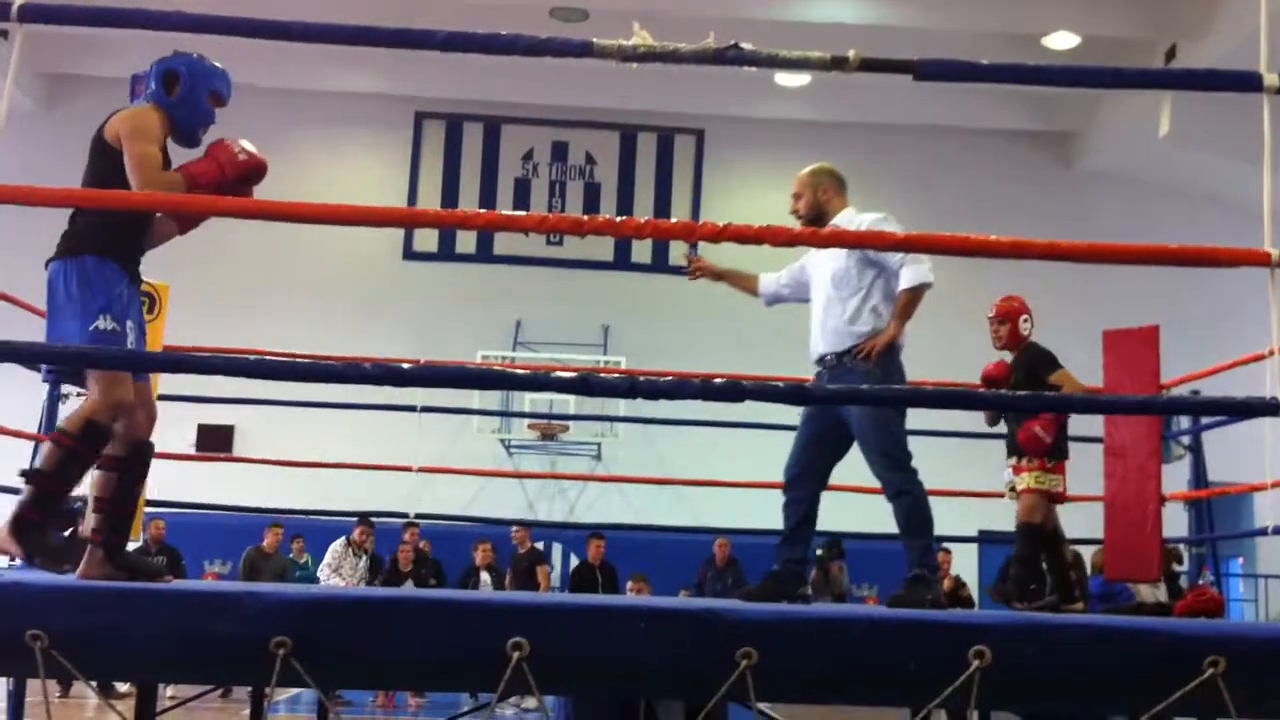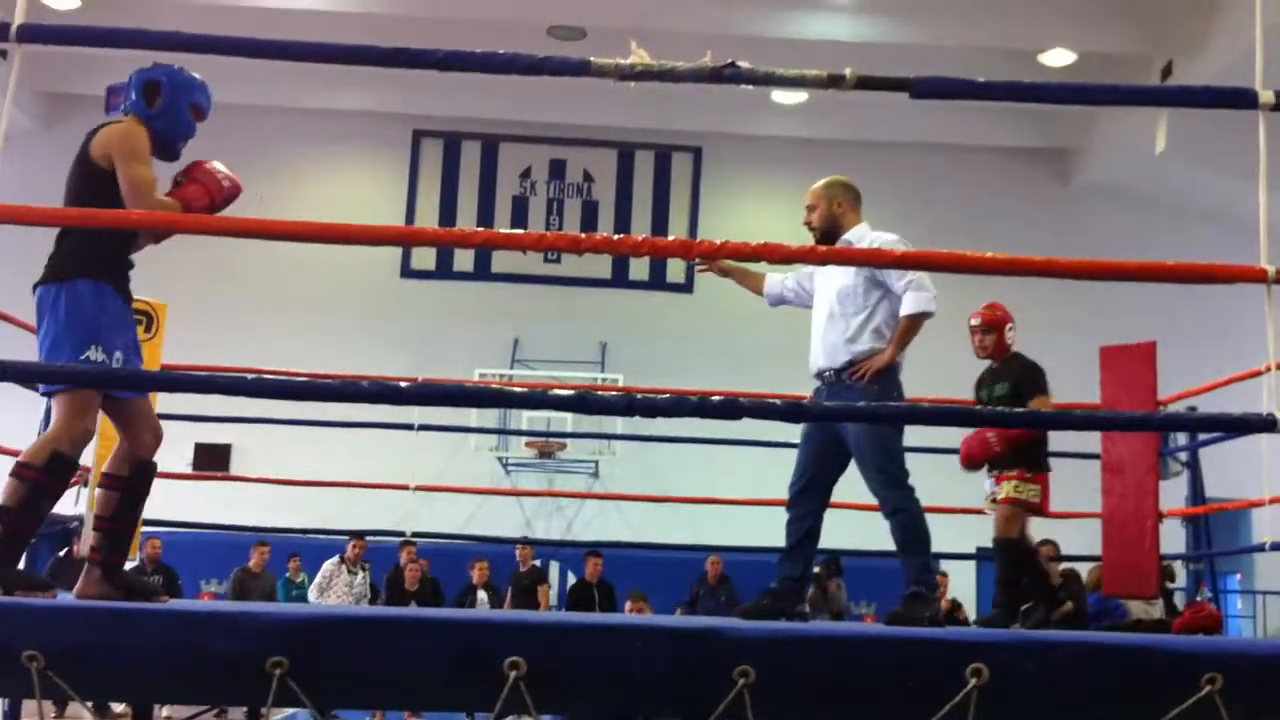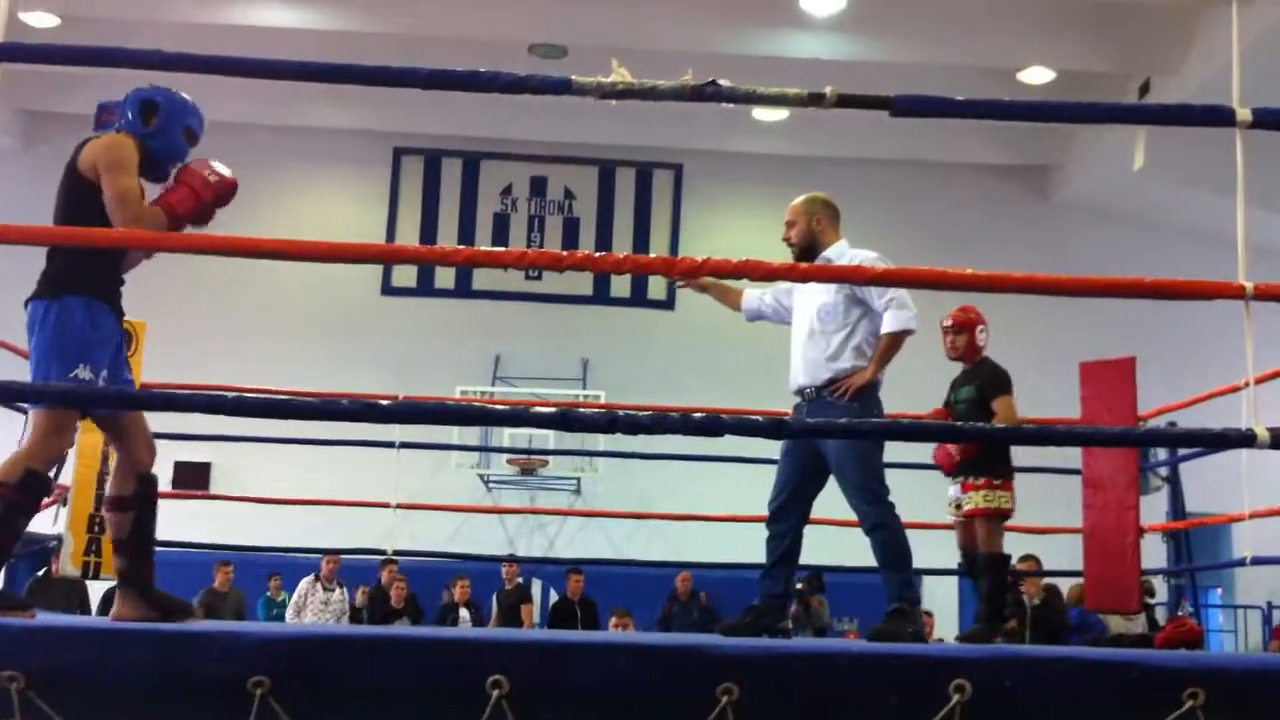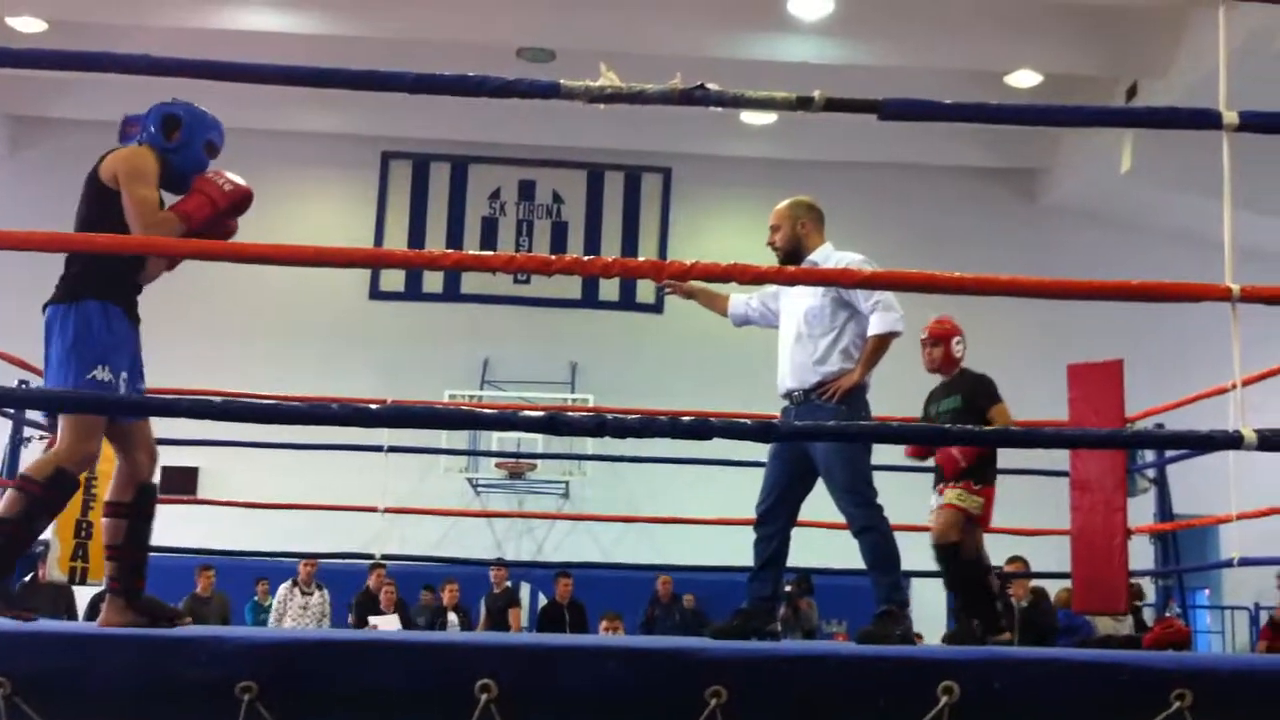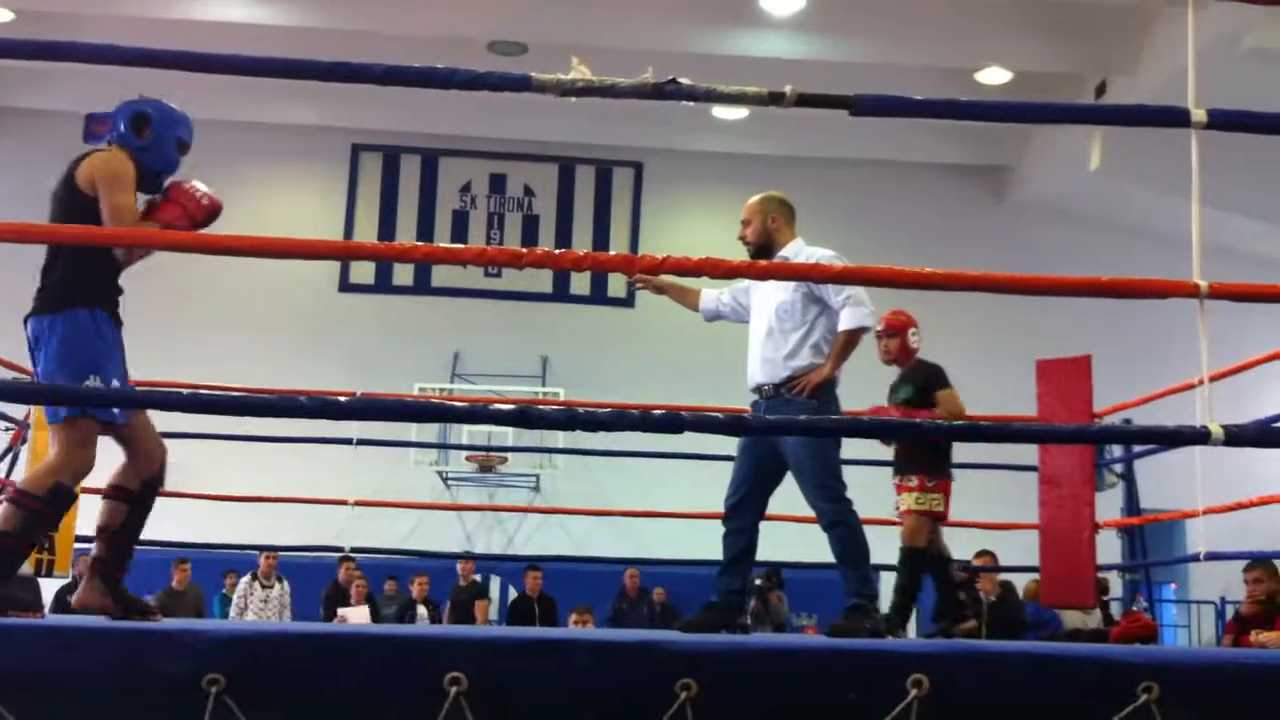
dt=0.3s
person 1, frame 1
left shoulder: (148, 139)
right shoulder: (139, 119)
right elbow: (147, 189)
left wrist: (208, 199)
right wrist: (211, 171)
left hip: (115, 277)
right hip: (89, 269)
left knee: (137, 416)
right knee: (113, 396)
left ankle: (104, 552)
person 1, frame 2
left shoulder: (120, 147)
right shoulder: (125, 133)
right elbow: (145, 214)
left wrist: (181, 206)
right wrist: (197, 196)
left hip: (103, 298)
right hip: (80, 291)
left knee: (143, 433)
right knee: (73, 425)
left ankle: (102, 570)
person 1, frame 3
left shoulder: (114, 163)
right shoulder: (113, 146)
right elbow: (130, 226)
left wrist: (174, 214)
right wrist: (185, 198)
left hip: (95, 314)
right hip: (71, 307)
left knee: (137, 448)
right knee: (48, 441)
left ankle: (135, 590)
person 1, frame 4
left shoulder: (137, 175)
right shoulder: (136, 158)
right elbow: (147, 233)
left wrist: (198, 231)
right wrist: (203, 205)
left hip: (108, 319)
right hip: (88, 313)
left knee: (139, 457)
right knee: (79, 446)
left ankle: (123, 598)
person 1, frame 5
left shoulder: (97, 177)
right shoulder: (111, 162)
right elbow: (124, 244)
left wrist: (162, 221)
right wrist: (176, 217)
left hip: (86, 323)
right hip: (75, 319)
left knee: (148, 453)
right knee: (73, 455)
left ankle: (102, 581)
person 2, frame 1
left shoulder: (869, 228)
right shoulder: (818, 257)
left elbow: (917, 269)
right elbow: (773, 286)
left wrist: (893, 329)
right wrist: (720, 274)
left hip: (868, 371)
right hip: (829, 376)
left knee: (894, 473)
right knee: (800, 477)
left ankle: (924, 579)
right ankle: (789, 572)
person 2, frame 2
left shoulder: (880, 247)
right shoulder: (824, 268)
left elbow: (921, 296)
right elbow: (778, 288)
left wrist: (890, 351)
right wrist: (728, 269)
left hip: (866, 388)
right hip: (828, 391)
left knee: (891, 491)
right knee: (804, 494)
left ankle: (923, 596)
right ankle: (788, 590)
person 2, frame 3
left shoulder: (859, 264)
right shoulder: (803, 284)
left elbow: (901, 314)
right elbow: (755, 303)
left wrist: (871, 370)
right wrist: (706, 285)
left hip: (845, 406)
right hip: (807, 409)
left knee: (872, 508)
right knee: (783, 511)
left ankle: (905, 612)
right ankle: (770, 607)
person 2, frame 4
left shoulder: (845, 267)
right shoulder: (789, 288)
left elbow: (888, 315)
right elbow: (742, 308)
left wrist: (858, 373)
right wrist: (692, 291)
left hip: (833, 409)
right hip: (796, 412)
left knee: (861, 511)
right knee: (771, 514)
left ankle: (894, 614)
right ankle: (759, 610)
person 2, frame 5
left shoulder: (816, 262)
right shoulder: (759, 283)
left elbow: (858, 311)
right elbow: (713, 304)
left wrist: (828, 368)
right wrist: (663, 286)
left hip: (803, 403)
right hip: (766, 406)
left knee: (830, 505)
right knee: (740, 508)
left ankle: (863, 607)
right ankle: (728, 604)
person 3, frame 1
left shoulder: (1038, 356)
right shoulder: (1007, 368)
left elbow: (1074, 388)
right elbow: (991, 420)
left wrist: (1048, 422)
right wrist: (990, 388)
left hip: (1043, 454)
right hip: (1019, 455)
left knee: (1028, 518)
right knee: (1045, 523)
left ankle: (1016, 589)
right ankle: (1067, 594)
person 3, frame 2
left shoulder: (1026, 370)
right shoulder: (984, 379)
left wrist: (1004, 437)
right wrist: (975, 447)
left hip: (1025, 465)
right hip: (999, 467)
left knee: (1006, 530)
right knee: (1015, 538)
left ankle: (1006, 608)
right ankle: (1048, 599)
person 3, frame 3
left shoulder: (992, 374)
right shoulder: (957, 382)
left elbow: (1008, 420)
left wrist: (962, 447)
right wrist: (938, 426)
left hip: (990, 472)
right hip: (963, 474)
left knee: (988, 545)
right knee: (968, 547)
left ankle: (989, 622)
right ankle: (996, 615)
person 3, frame 4
left shoulder: (977, 384)
right shoulder: (933, 397)
left elbow: (1005, 427)
right elbow: (930, 444)
left wrist: (968, 452)
right wrist: (918, 447)
left hip: (974, 479)
right hip: (946, 482)
left knee: (942, 533)
right knee: (971, 551)
left ankle: (968, 614)
right ankle: (993, 627)
person 3, frame 5
left shoulder: (929, 372)
right shoulder: (897, 385)
left elbow: (956, 412)
left wrist: (909, 419)
left hip: (929, 471)
right hip: (907, 473)
left knee: (912, 537)
right knee: (931, 542)
left ankle: (897, 617)
right ankle: (953, 615)
